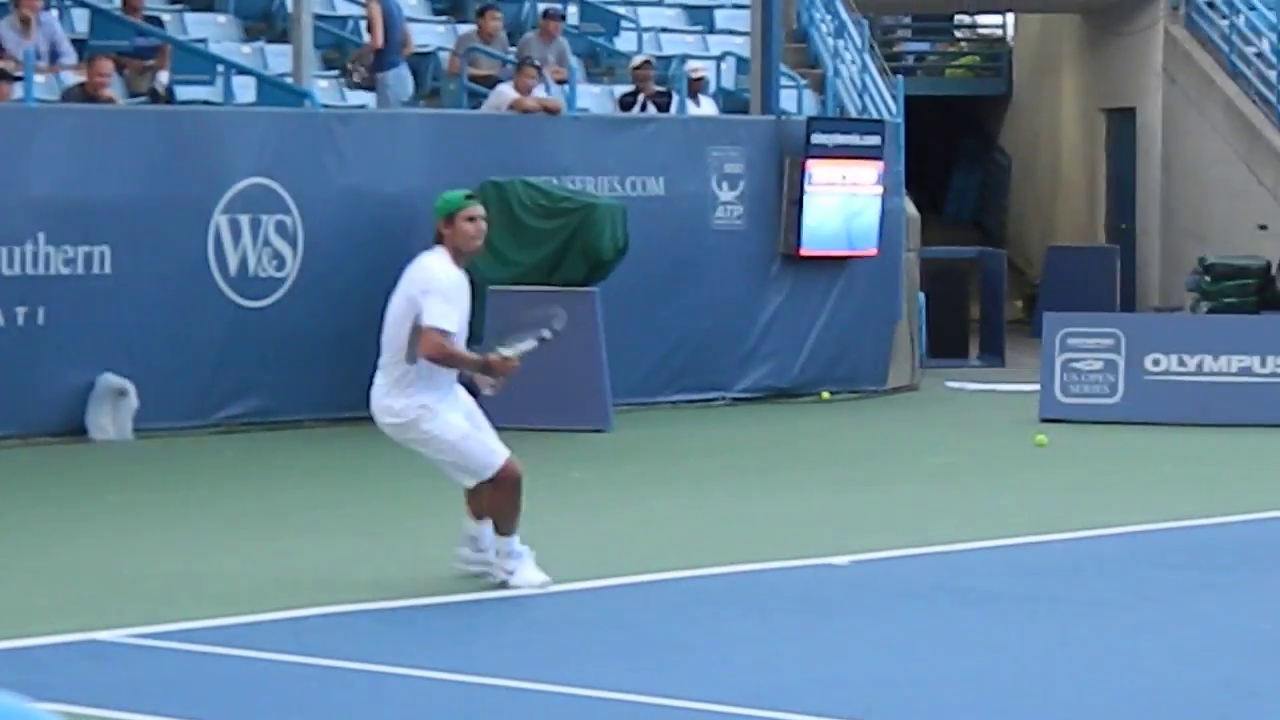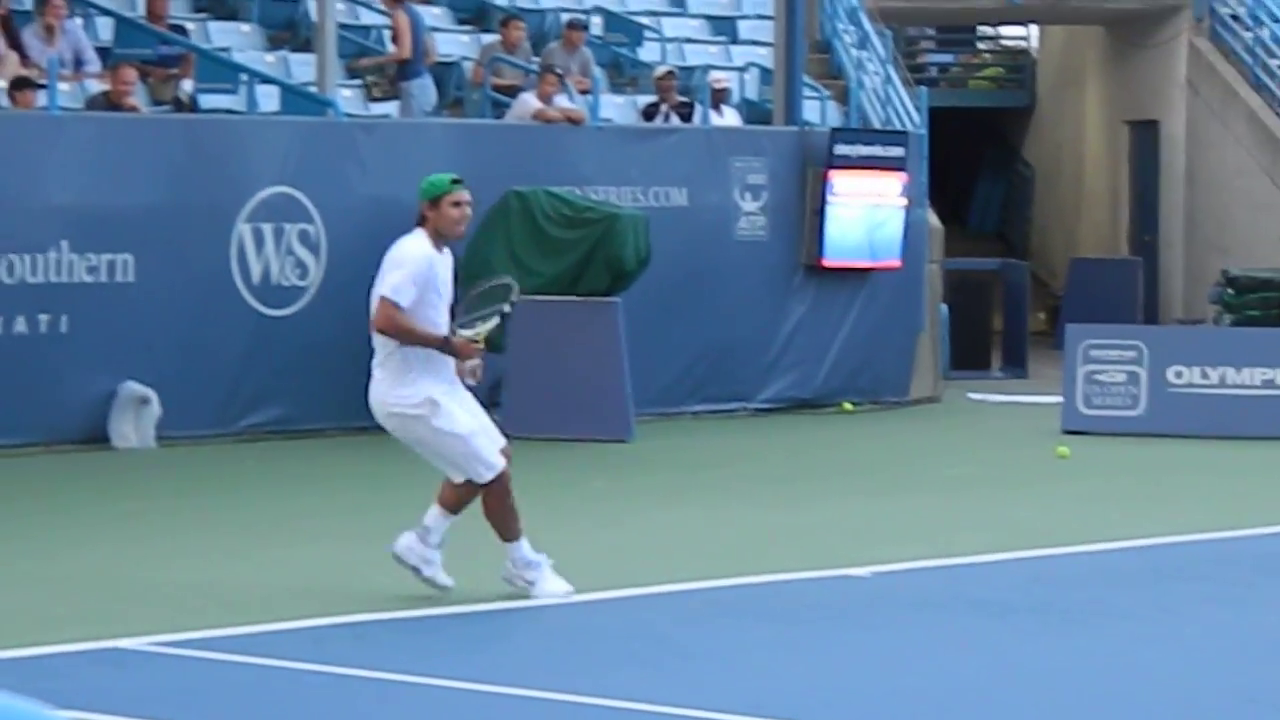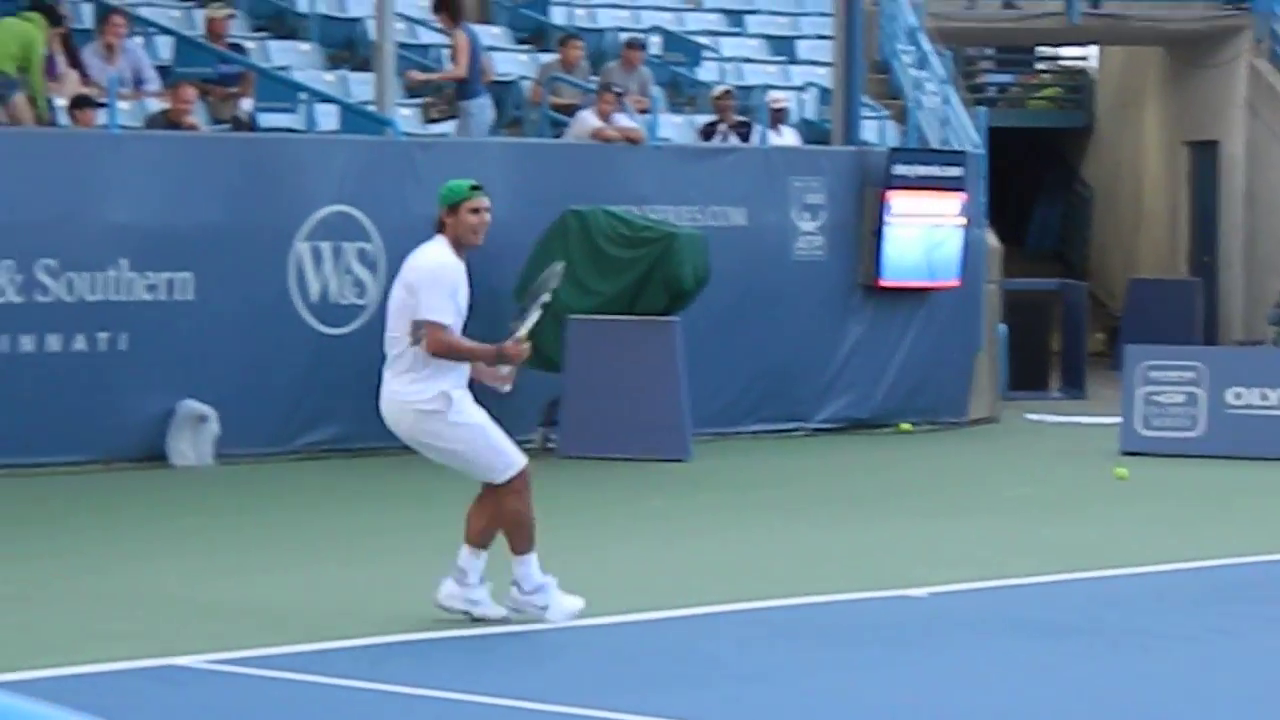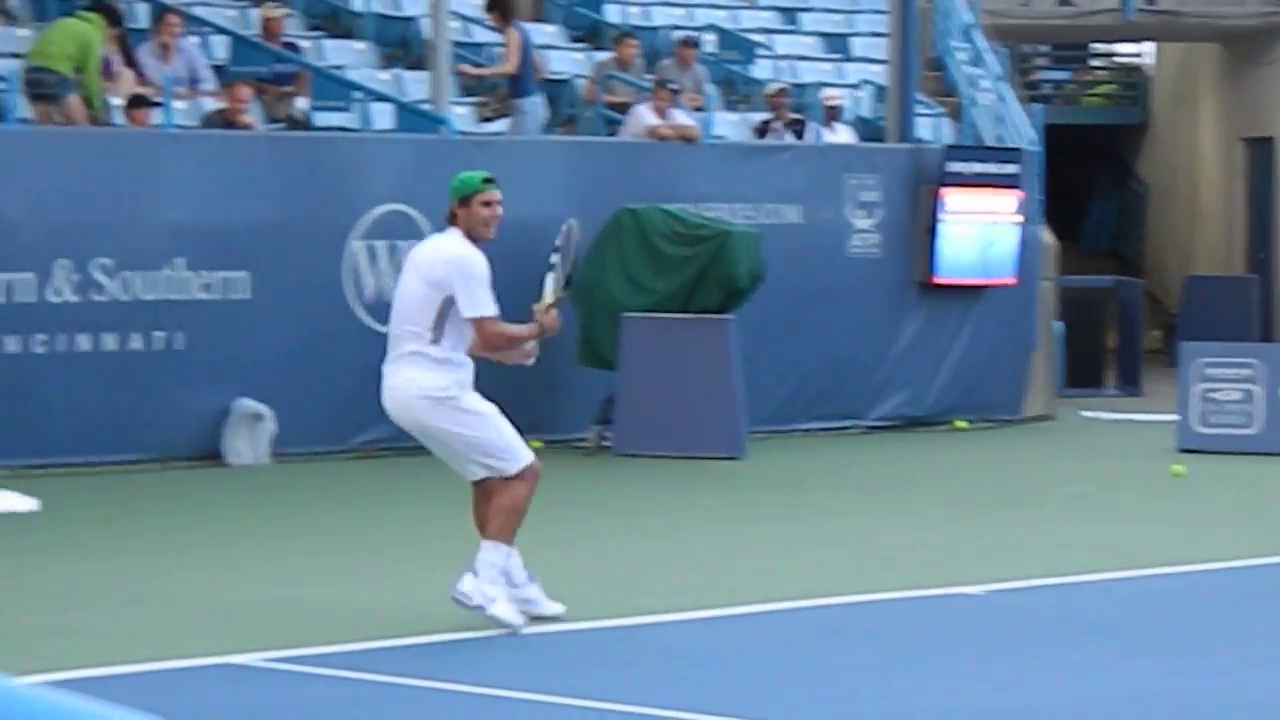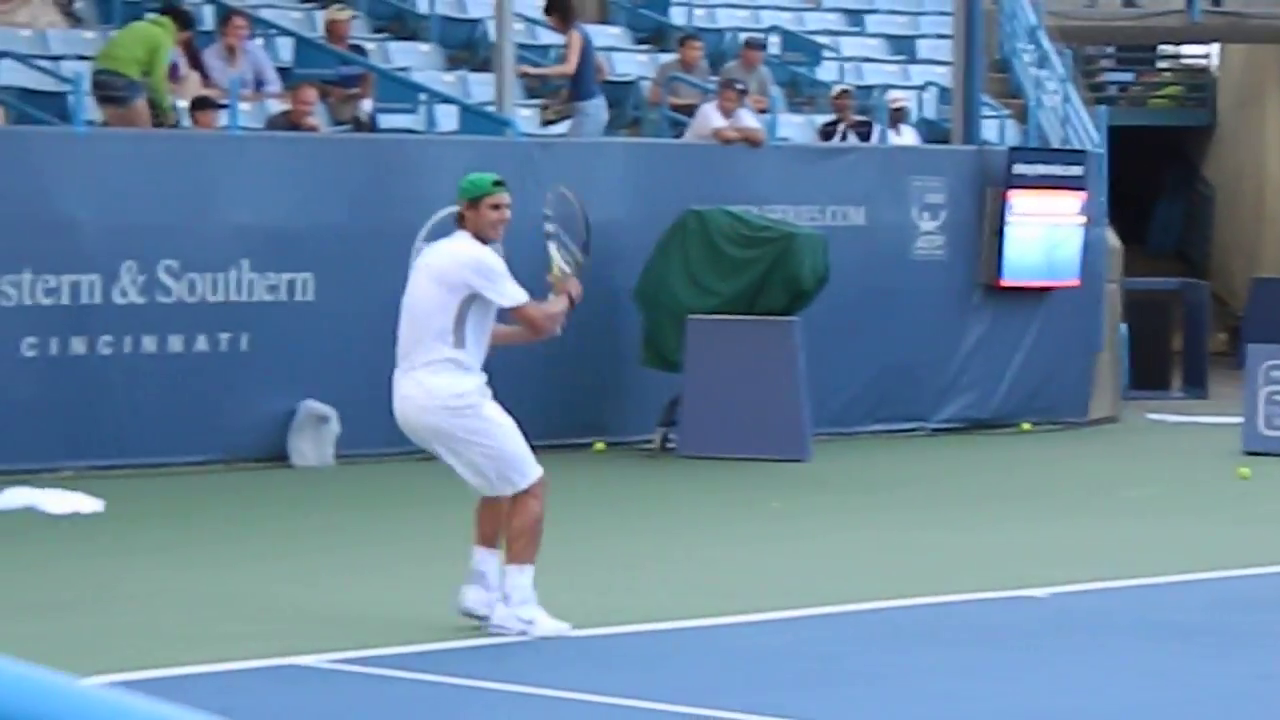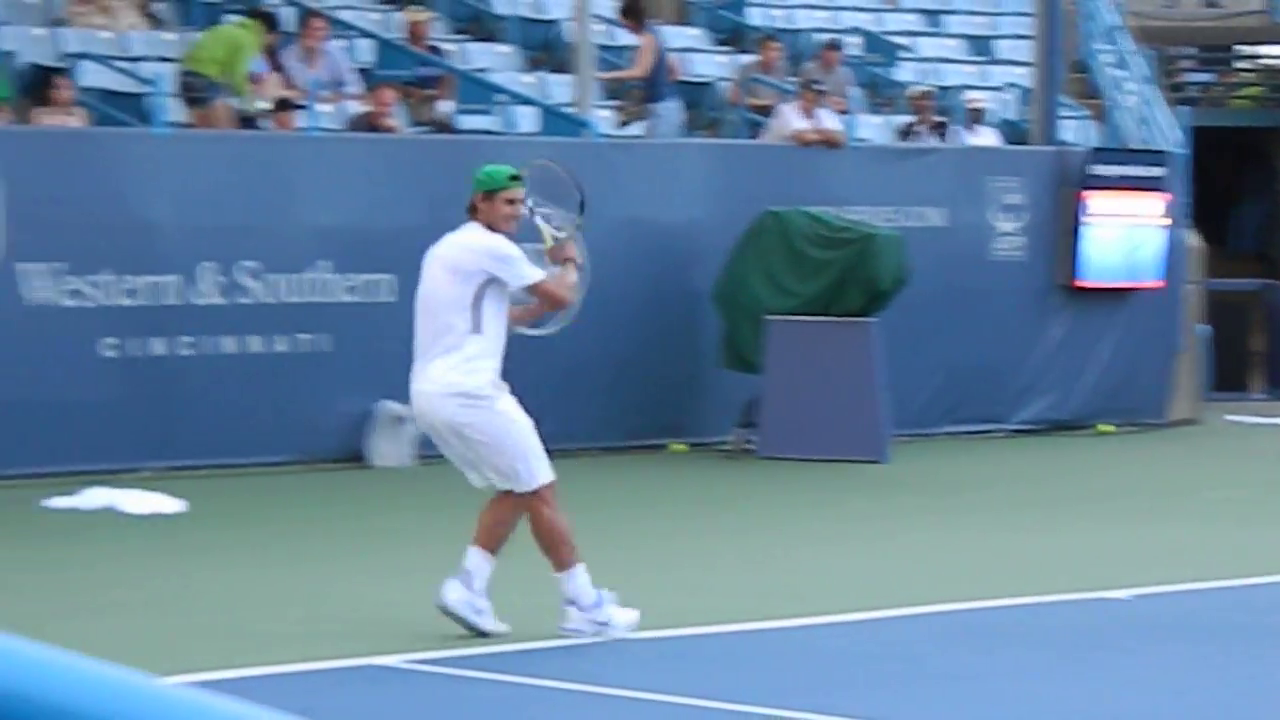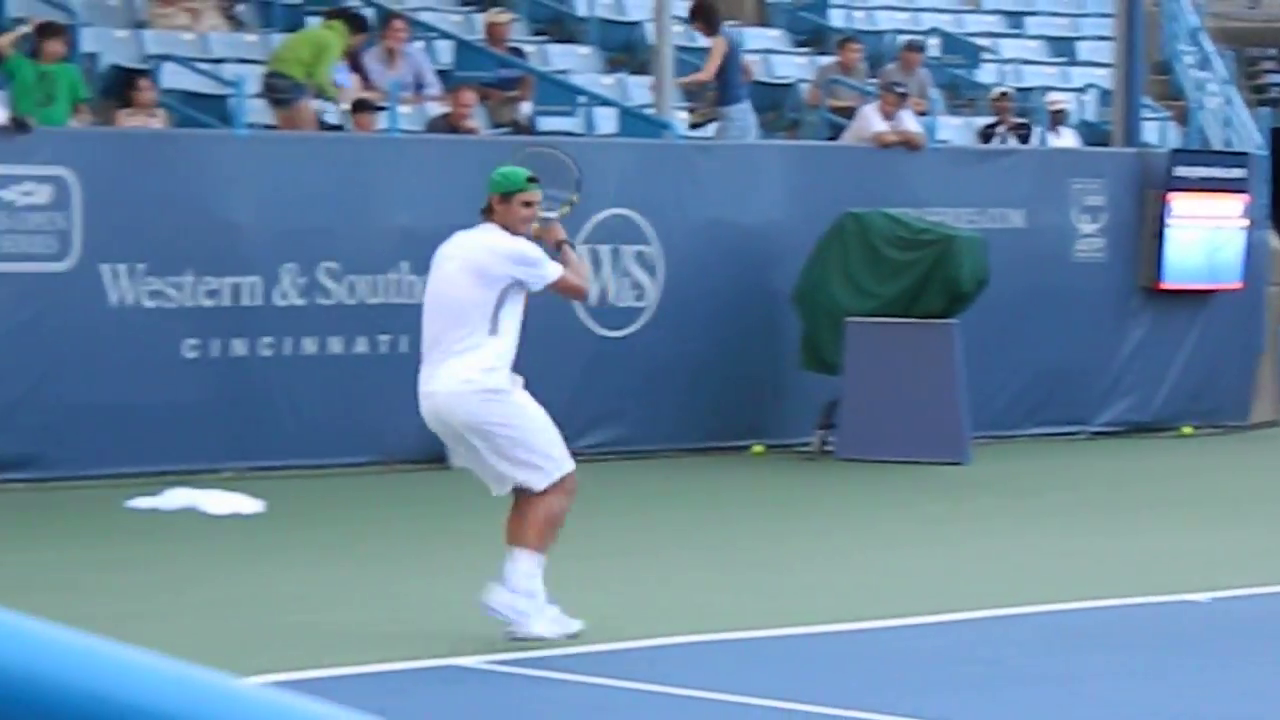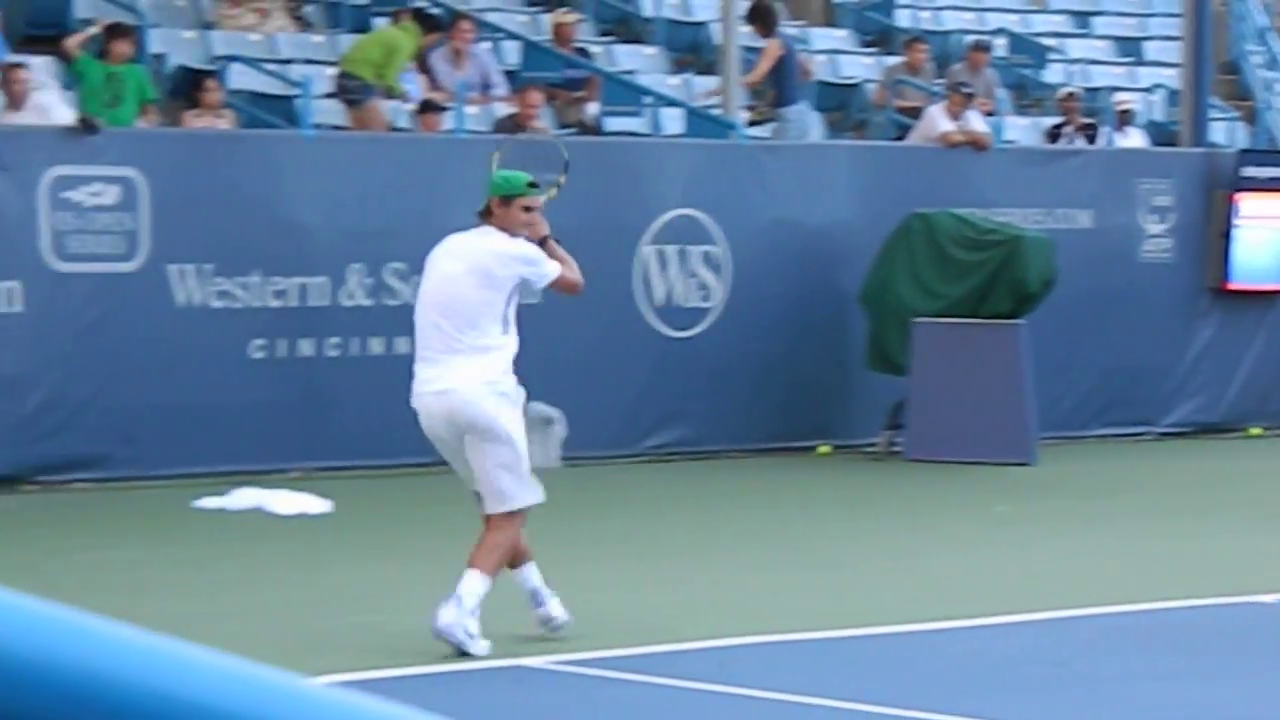
dt=0.1s
person 1, frame 1
left shoulder: (453, 270)
right shoulder: (440, 274)
right elbow: (438, 348)
left wrist: (475, 367)
right wrist: (485, 365)
left hip: (440, 393)
right hip: (411, 406)
left knee: (493, 468)
right knee: (505, 474)
left ankle: (479, 545)
right ankle: (510, 558)
person 1, frame 2
left shoulder: (438, 255)
right shoulder: (415, 254)
right elbow: (383, 320)
left wrist: (458, 358)
right wrist: (446, 343)
left hip: (436, 386)
right hip: (413, 398)
left knee: (492, 458)
right knee: (495, 475)
left ankle: (422, 541)
right ankle: (526, 566)
person 1, frame 3
left shoulder: (444, 259)
right shoulder: (440, 265)
right elbow: (434, 343)
left wrist: (480, 366)
right wrist: (495, 354)
left hip: (417, 396)
right hip: (426, 401)
left knee: (499, 482)
right knee: (515, 479)
left ankle: (465, 586)
right ankle: (532, 589)
person 1, frame 4
left shoulder: (438, 251)
right shoulder: (466, 258)
right elbow: (492, 334)
left wrist: (509, 351)
right wrist: (538, 328)
left hip: (409, 389)
right hip: (432, 393)
left knee: (493, 477)
right knee: (523, 473)
left ankle: (512, 584)
right ankle: (486, 581)
person 1, frame 5
left shoulder: (437, 256)
right shoulder: (475, 259)
right elbow: (539, 322)
left wrist: (520, 334)
right wrist: (566, 296)
left hip: (412, 399)
right hip: (452, 398)
left knee: (498, 487)
right knee: (529, 491)
left ankle: (485, 588)
right ankle: (519, 607)
person 1, frame 6
left shoulder: (448, 248)
right shoulder: (492, 247)
right elbow: (559, 298)
left wrist: (526, 312)
right wrist: (569, 263)
left hip: (431, 395)
right hip: (468, 392)
left knee: (516, 490)
right knee: (538, 495)
left ankle: (466, 590)
right ankle: (585, 607)
person 1, frame 7
left shoulder: (455, 247)
right shoulder: (511, 251)
right elbow: (580, 287)
right wrist: (564, 245)
left hip: (437, 395)
right hip: (481, 391)
left knee: (528, 489)
right knee: (559, 486)
left ankle: (524, 599)
right ankle: (518, 596)
person 1, frame 8
left shoulder: (446, 249)
right shoulder: (515, 252)
right elbow: (574, 282)
right wrist: (547, 241)
left hip: (430, 397)
right hip: (484, 393)
left knee: (502, 504)
right knee: (507, 519)
left ankle: (540, 597)
right ankle: (460, 611)
